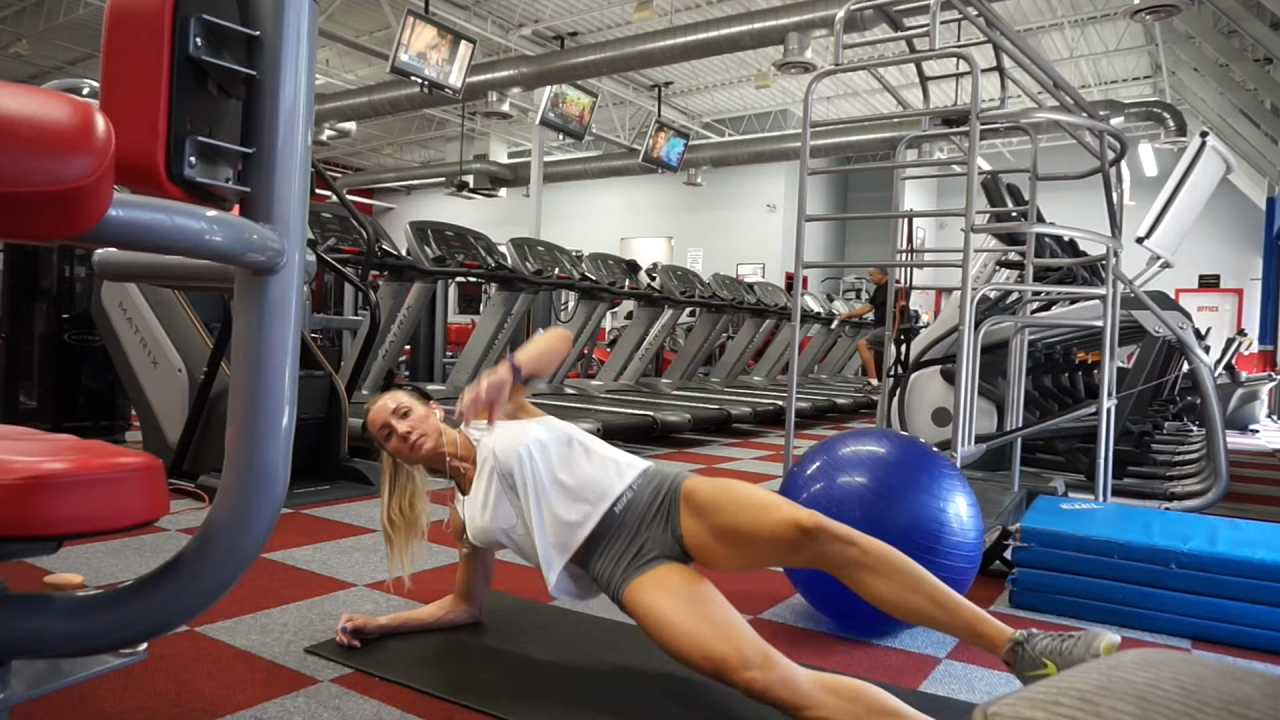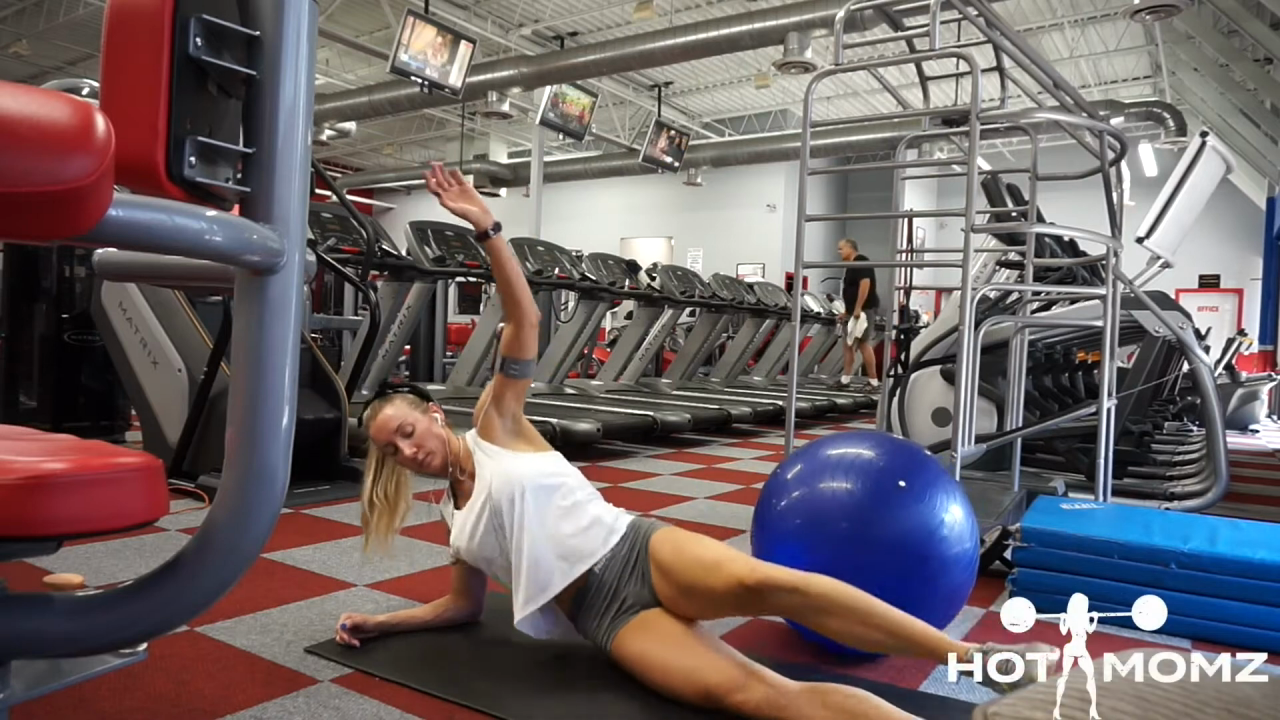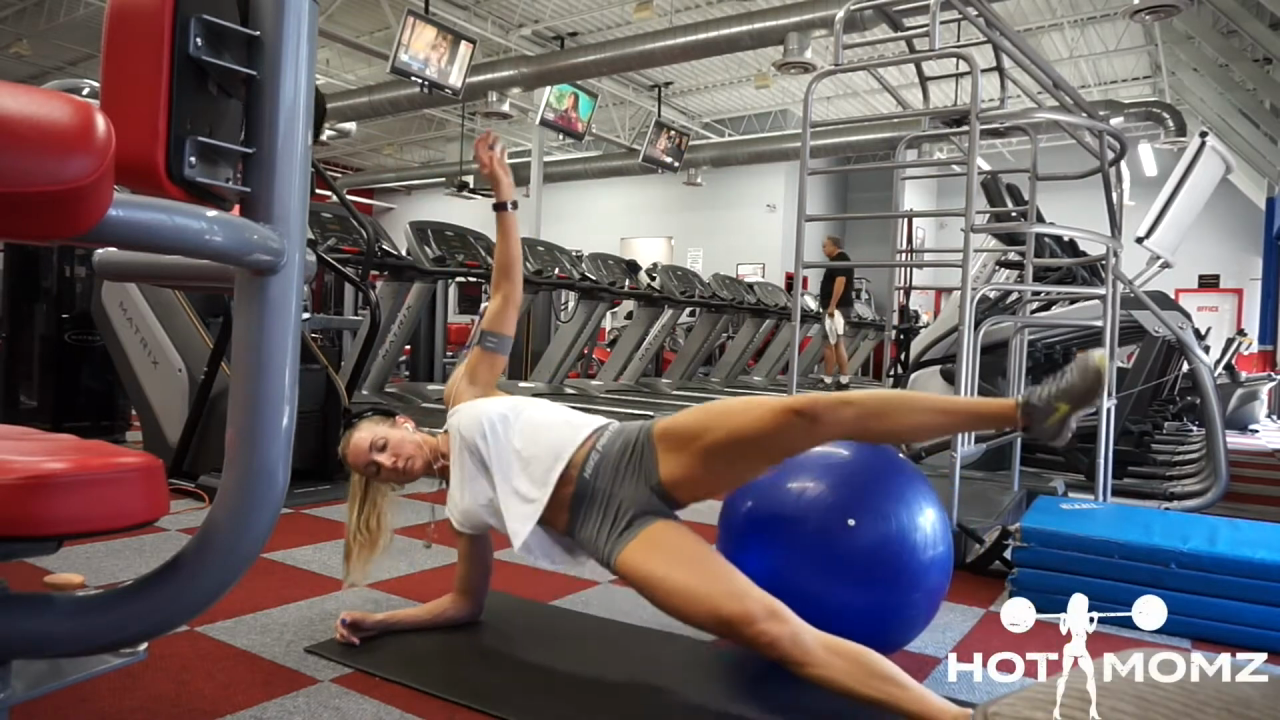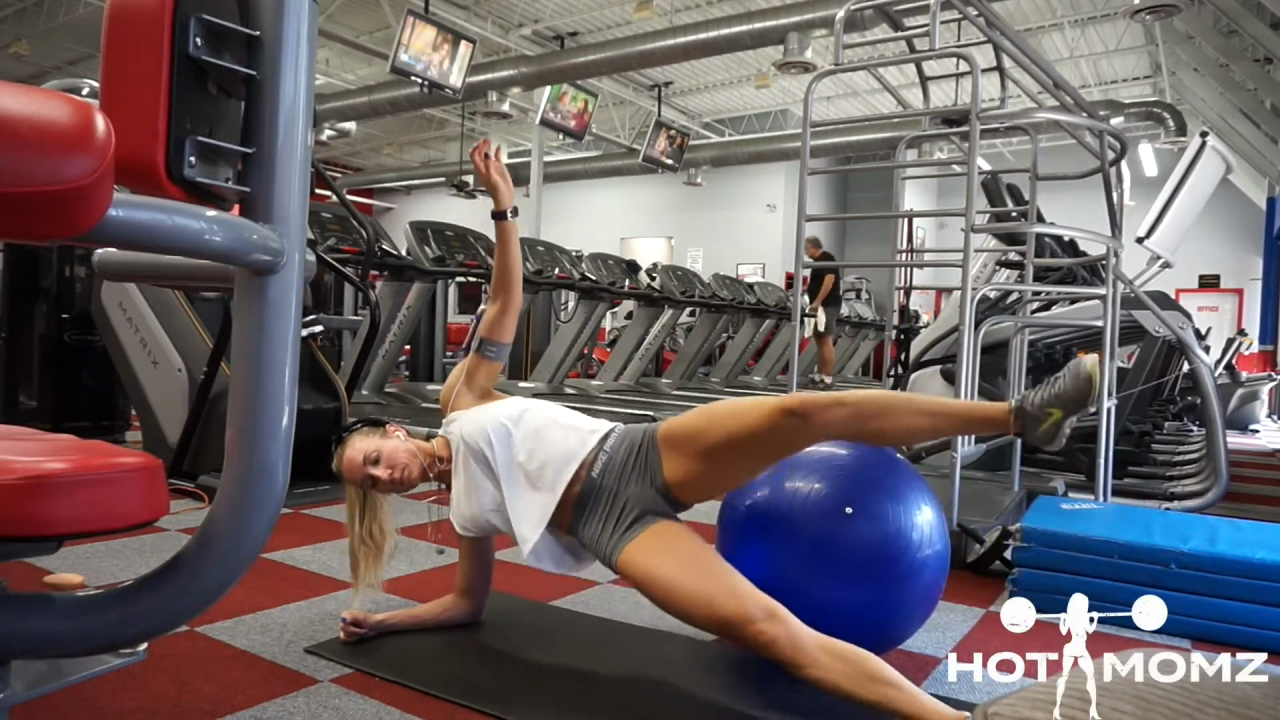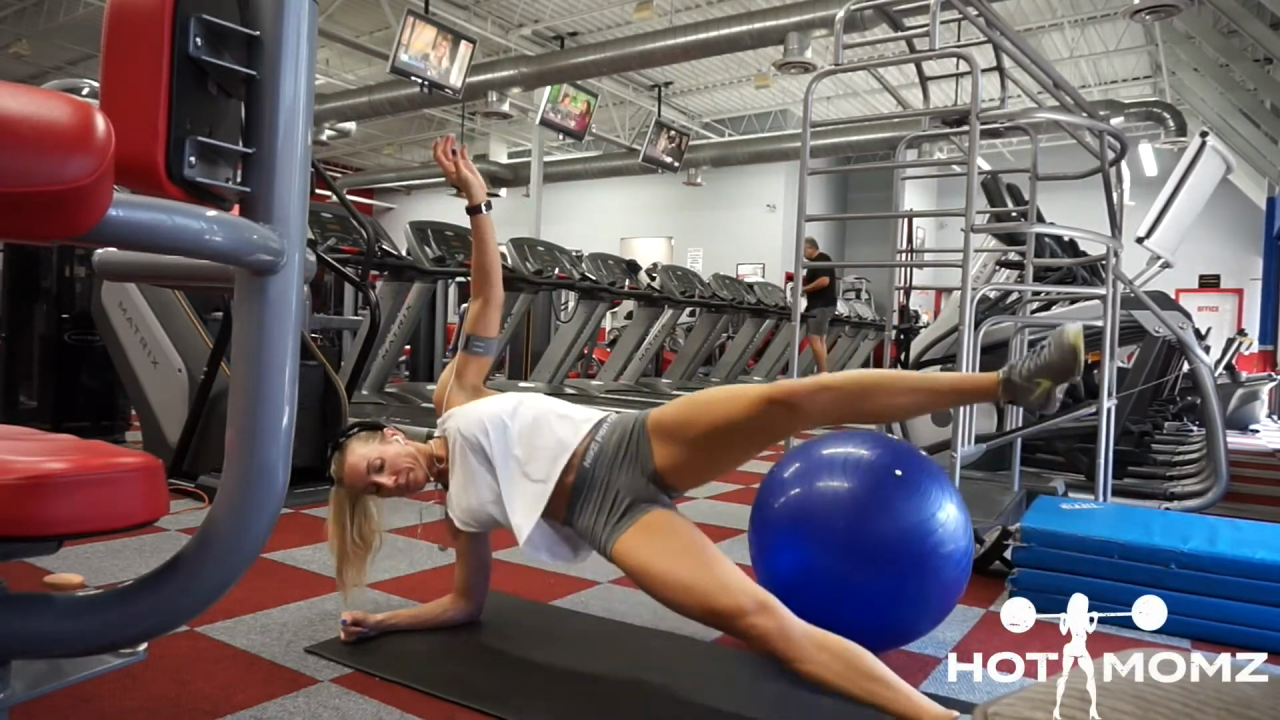
dt=1s
person 1, frame 1
left shoulder: (483, 405)
right shoulder: (466, 513)
left elbow: (558, 342)
right elbow: (465, 604)
left wrist: (511, 370)
right wrist: (379, 622)
left hip: (660, 497)
right hip: (629, 562)
left knee: (818, 532)
left ankle: (1017, 647)
person 1, frame 2
left shoulder: (494, 423)
right shoulder: (456, 519)
left elbow: (523, 319)
right elbow: (463, 605)
left wrist: (488, 231)
right wrist: (380, 622)
left hip: (640, 551)
right hip: (609, 615)
left knee: (762, 583)
left ankle: (968, 658)
person 1, frame 3
left shoulder: (465, 392)
right shoulder: (460, 505)
left elbow: (507, 292)
right elbow: (466, 605)
left wrist: (503, 194)
right wrist: (378, 621)
left hip: (639, 456)
right hip: (610, 523)
left knee: (810, 412)
right knee: (770, 629)
left ankle: (1023, 410)
person 1, frame 4
left shoulder: (461, 395)
right shoulder: (462, 510)
left elbow: (507, 299)
right elbow: (468, 603)
left wrist: (502, 203)
right wrist: (380, 621)
left hip: (641, 457)
right hip: (613, 526)
left knee: (802, 410)
right knee: (770, 631)
left ankle: (1017, 414)
person 1, frame 5
left shoulder: (454, 394)
right shoulder: (457, 506)
left elbow: (489, 294)
right elbow: (467, 603)
left wrist: (474, 199)
right wrist: (379, 621)
left hip: (630, 448)
right hip: (611, 514)
left knee: (792, 397)
right knee: (761, 619)
left ankle: (1003, 383)
